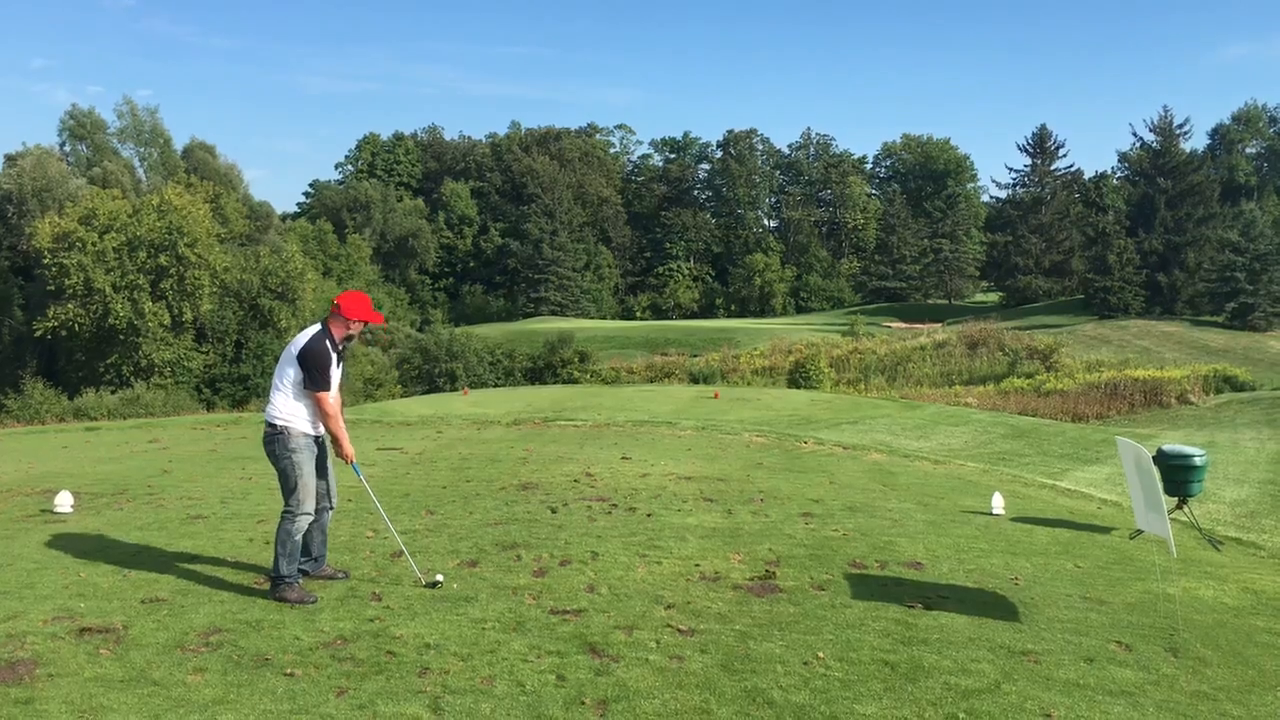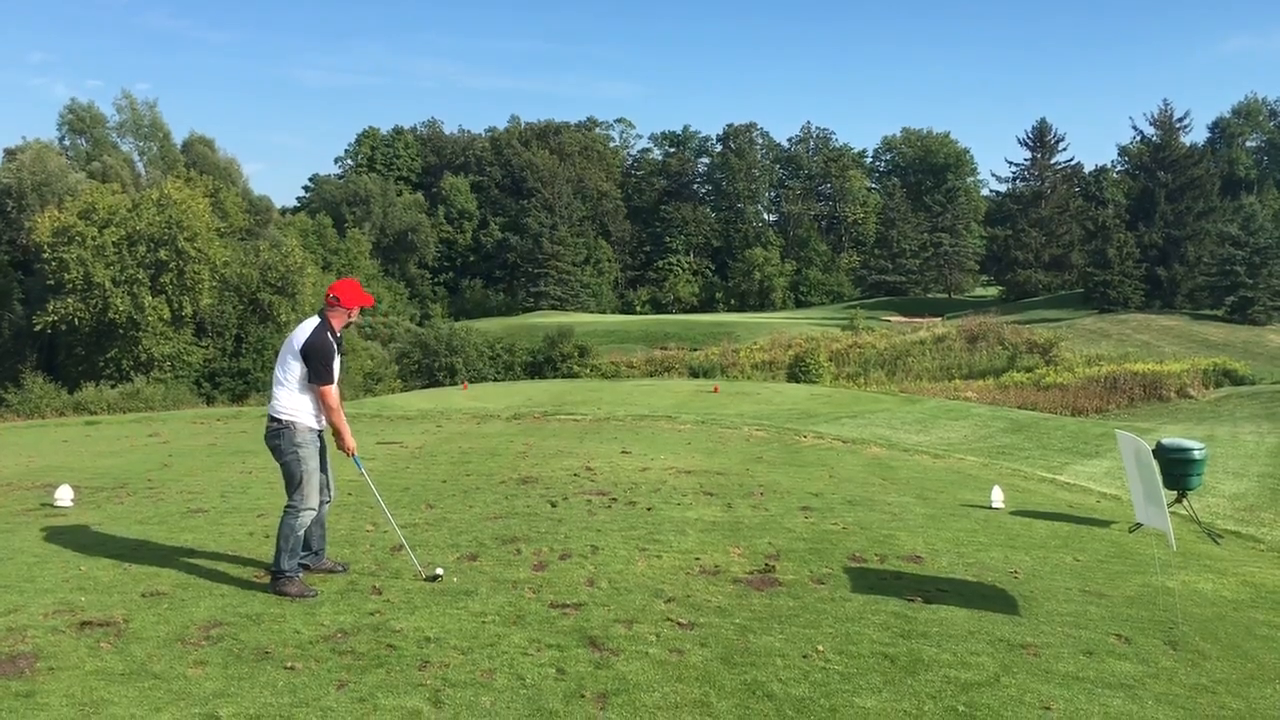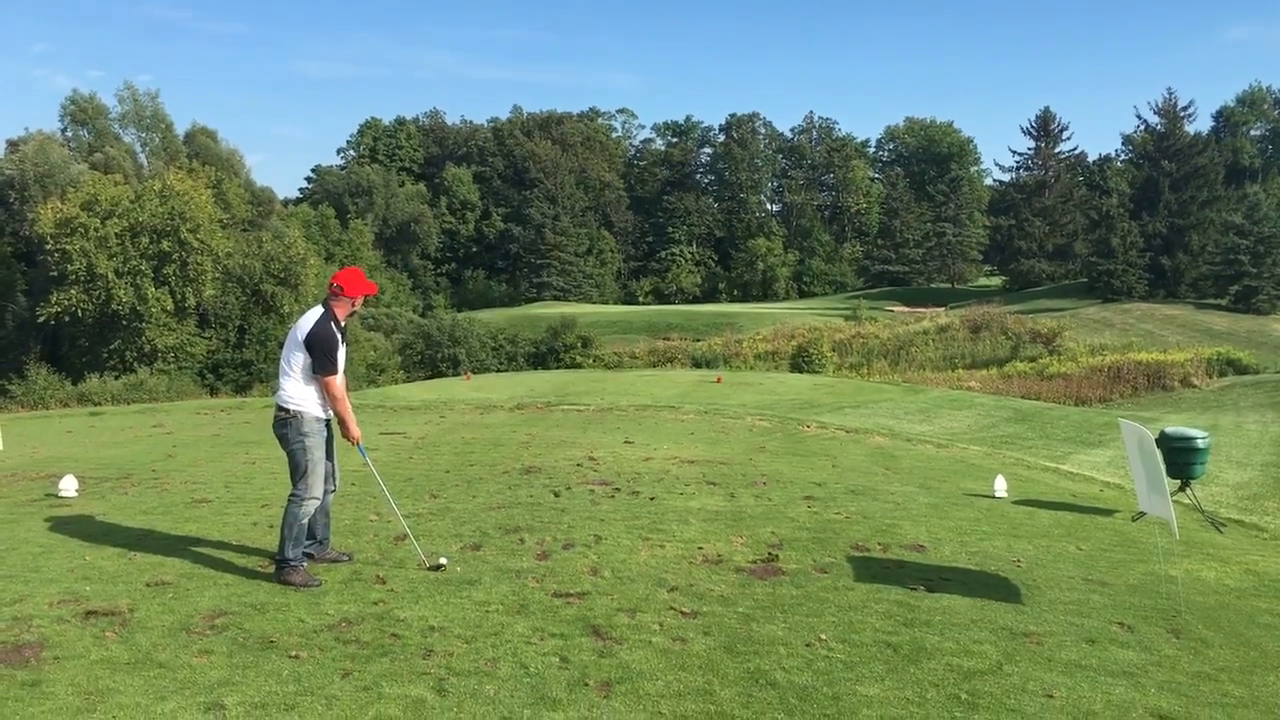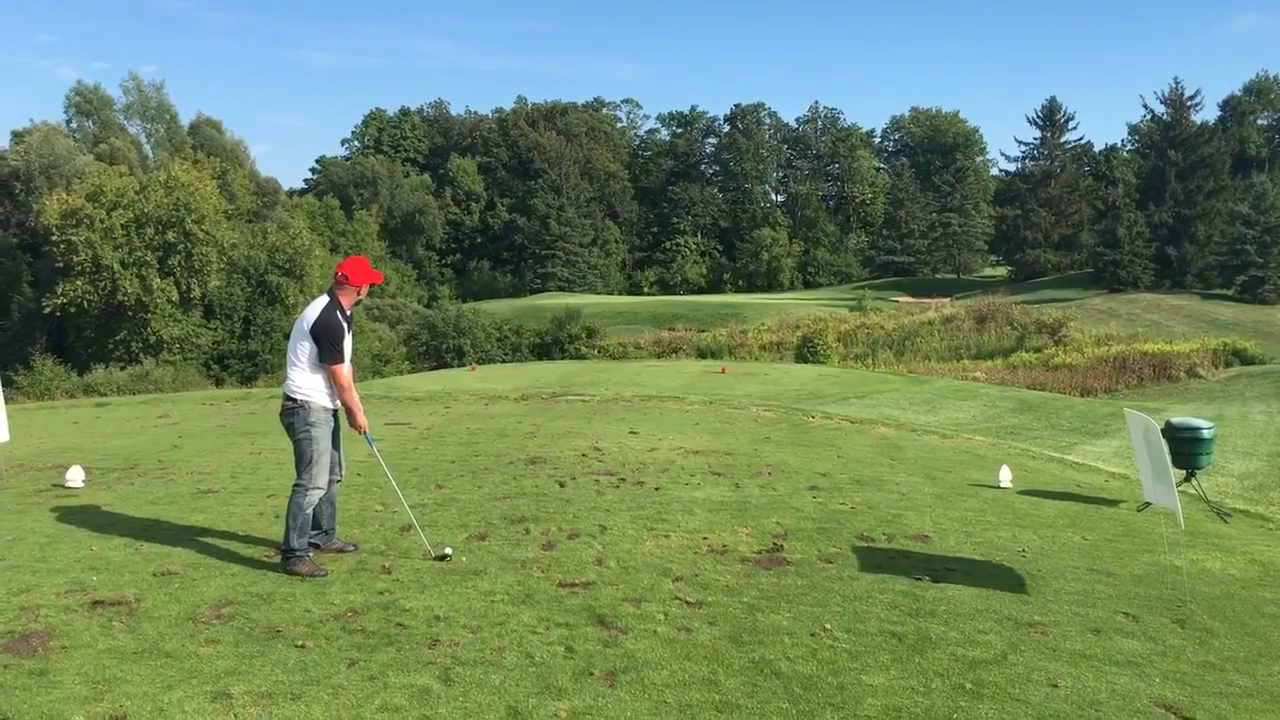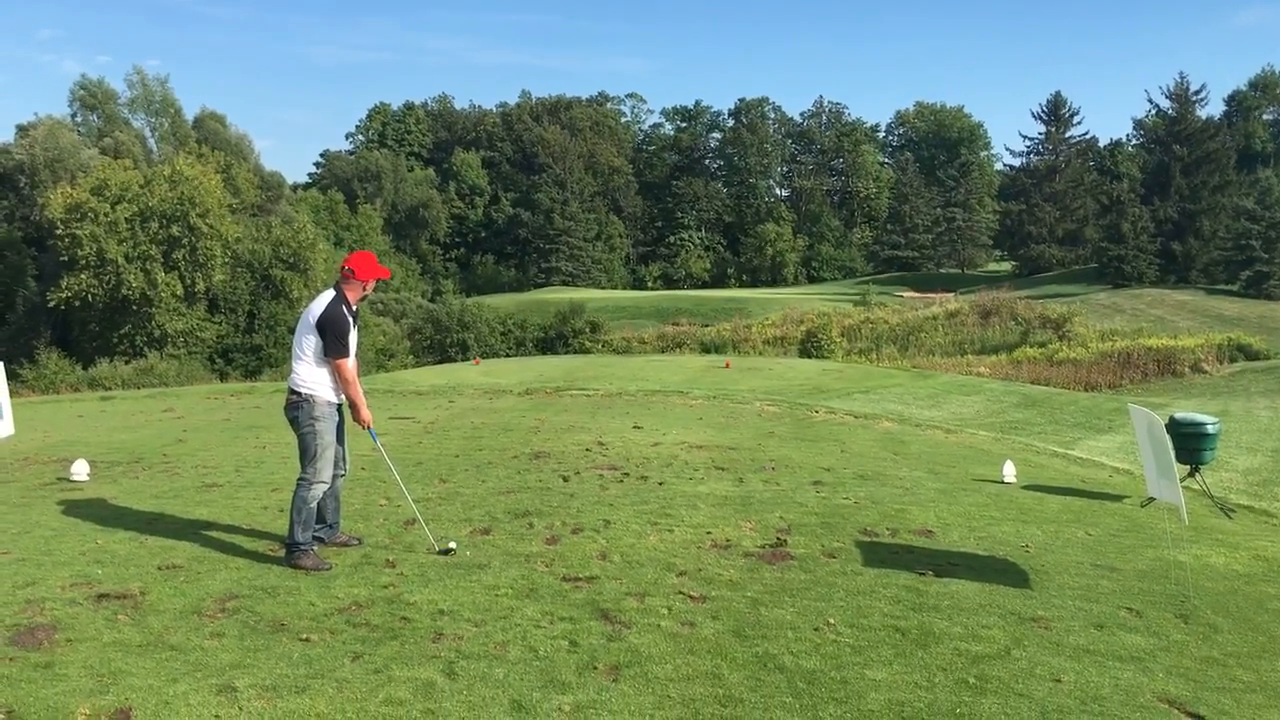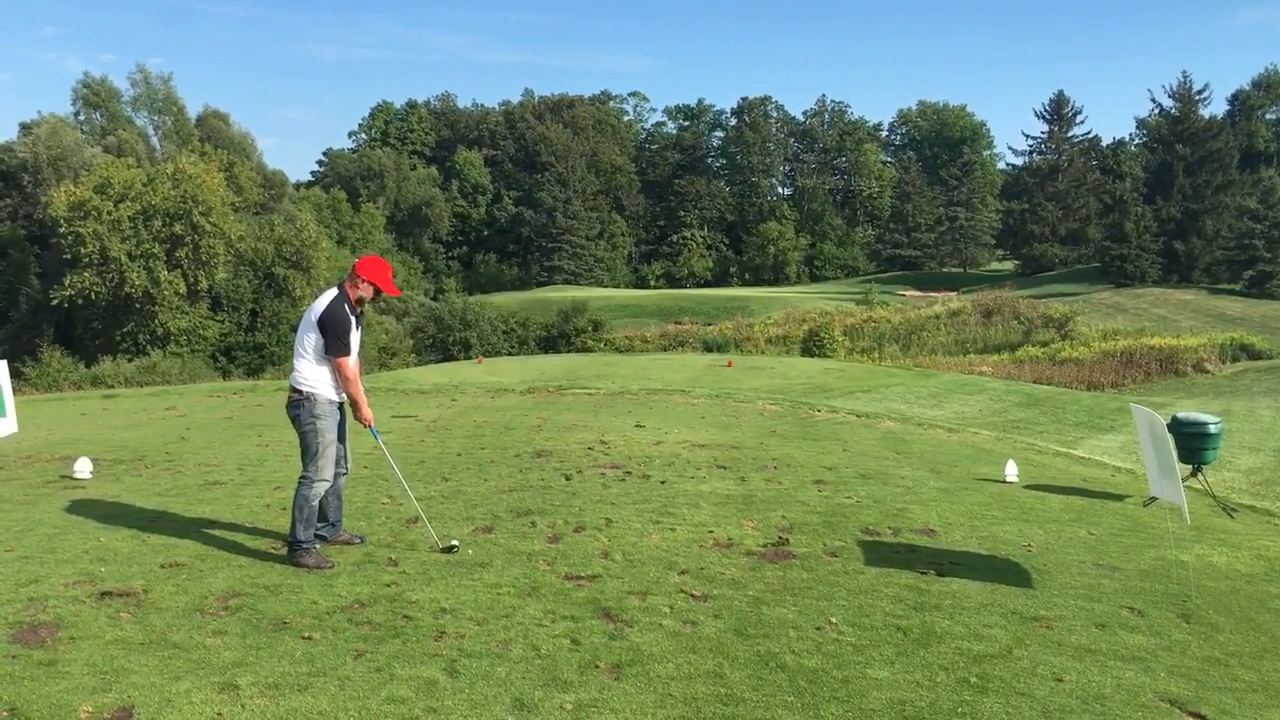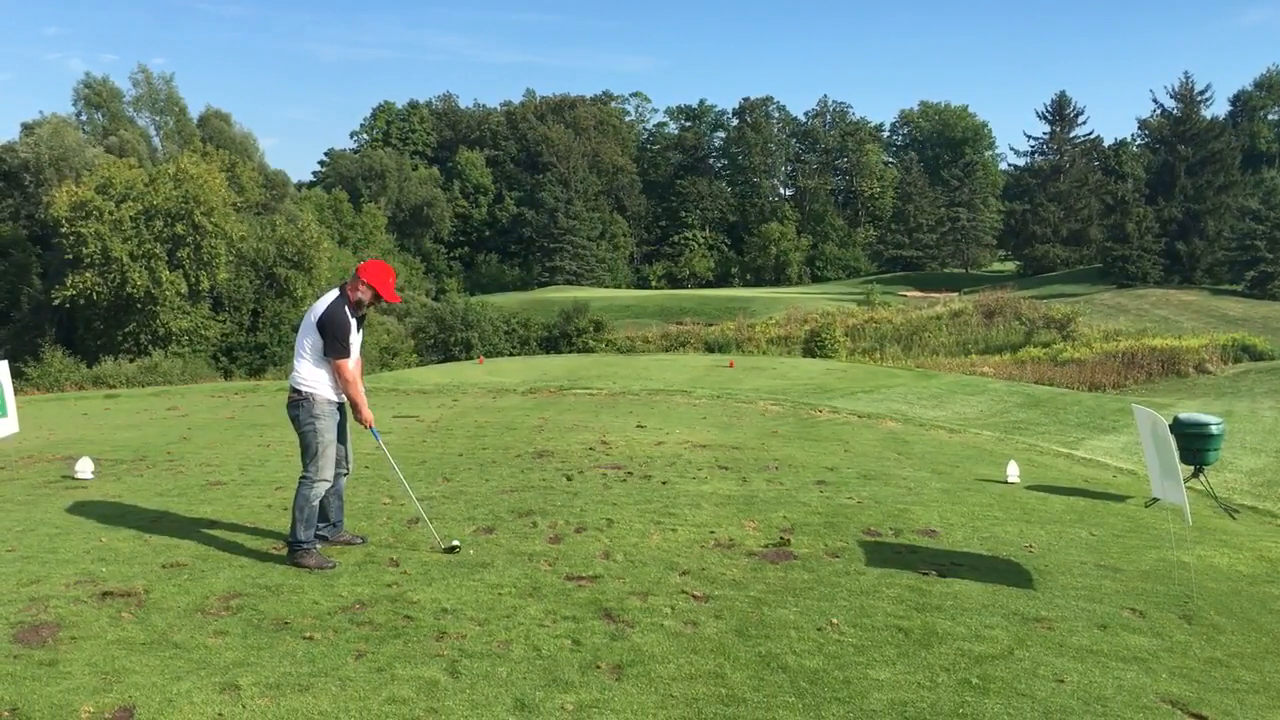
dt=0.3s
person 1, frame 1
left shoulder: (333, 344)
right shoulder: (316, 348)
left elbow: (333, 394)
right elbow: (324, 405)
left wrist: (341, 435)
right wrist: (342, 442)
left hip: (310, 434)
right hip: (289, 435)
left knee: (324, 501)
right knee: (301, 508)
left ankle: (312, 563)
right ankle: (283, 582)
person 1, frame 2
left shoulder: (326, 333)
right shoulder: (318, 341)
left elbow: (331, 389)
right elbow: (327, 398)
left wrist: (341, 428)
right wrist: (344, 434)
left hip: (307, 427)
right hip: (292, 429)
left knee: (321, 495)
right knee: (304, 502)
left ankle: (312, 557)
right ankle: (284, 576)
person 1, frame 3
left shoulder: (330, 322)
right shoulder: (322, 331)
left elbow: (337, 376)
right elbow: (331, 387)
left wrist: (347, 416)
right wrist: (348, 423)
left hip: (316, 417)
right hip: (300, 419)
left knee: (326, 484)
right knee: (308, 492)
left ankle: (316, 546)
right ankle: (288, 565)
person 1, frame 4
left shoulder: (336, 312)
right shoulder: (328, 320)
left elbow: (344, 367)
right elbow: (338, 376)
left wrist: (354, 404)
right wrist: (355, 412)
left hip: (323, 407)
right hip: (308, 408)
left knee: (331, 475)
right knee: (312, 482)
left ankle: (321, 536)
right ankle: (293, 555)
person 1, frame 5
left shoulder: (343, 307)
right shoulder: (334, 314)
left elbow: (349, 361)
right elbow: (343, 371)
left wrist: (359, 400)
right wrist: (360, 407)
left hip: (327, 401)
right hip: (312, 403)
left knee: (335, 469)
right knee: (316, 476)
left ankle: (326, 531)
right ankle: (298, 549)
person 1, frame 6
left shoulder: (349, 307)
right shoulder: (335, 312)
left elbow: (352, 360)
right elbow: (344, 370)
left wrist: (360, 399)
right wrist: (361, 405)
left hip: (329, 400)
right hip: (313, 401)
left knee: (337, 468)
right knee: (318, 475)
left ankle: (328, 529)
right ankle: (300, 547)
person 1, frame 7
left shoulder: (354, 308)
right shoulder: (335, 314)
left elbow: (353, 358)
right elbow: (343, 372)
left wrist: (361, 399)
right wrist: (361, 407)
left hip: (331, 400)
right hip: (313, 401)
left knee: (338, 468)
right knee: (318, 474)
left ankle: (329, 529)
right ankle: (300, 547)
